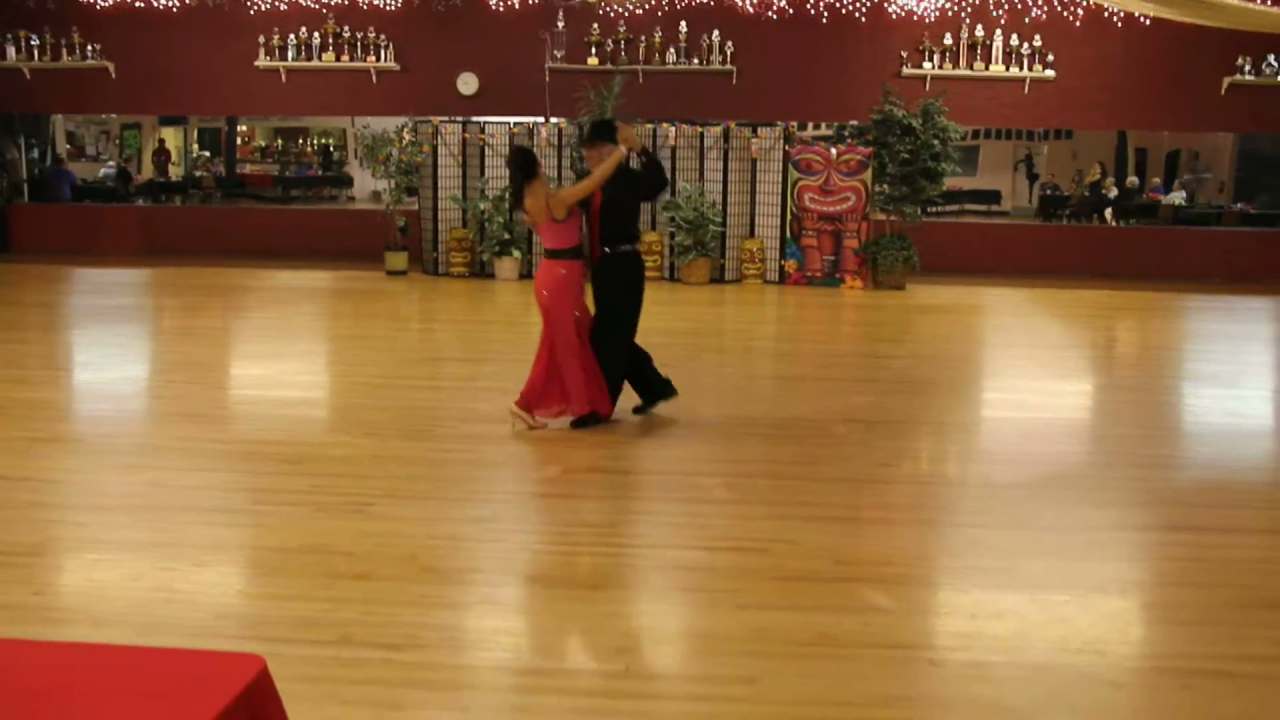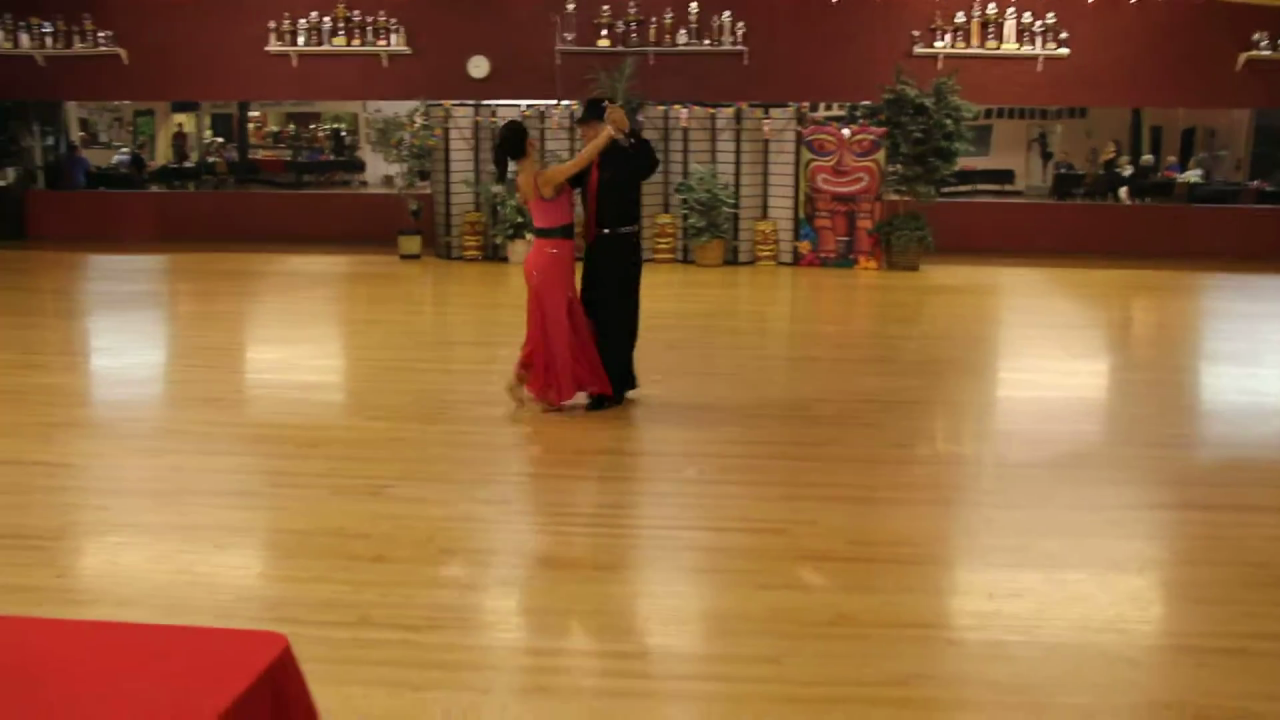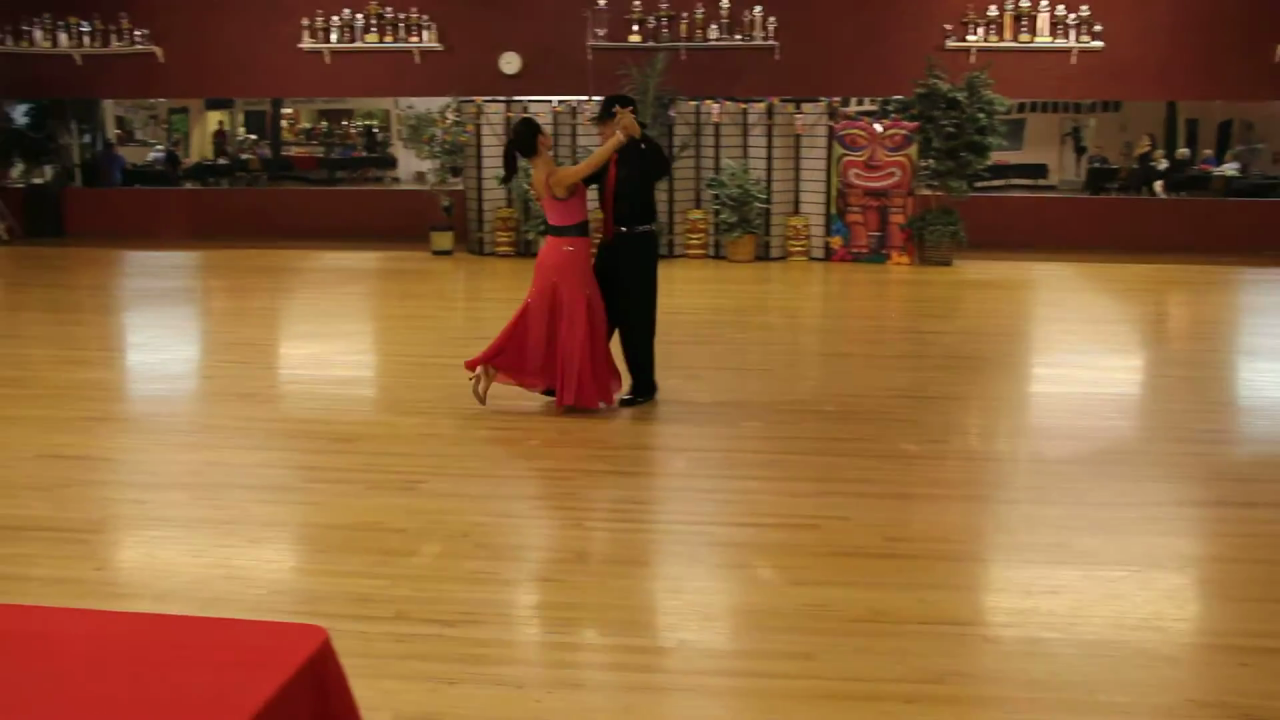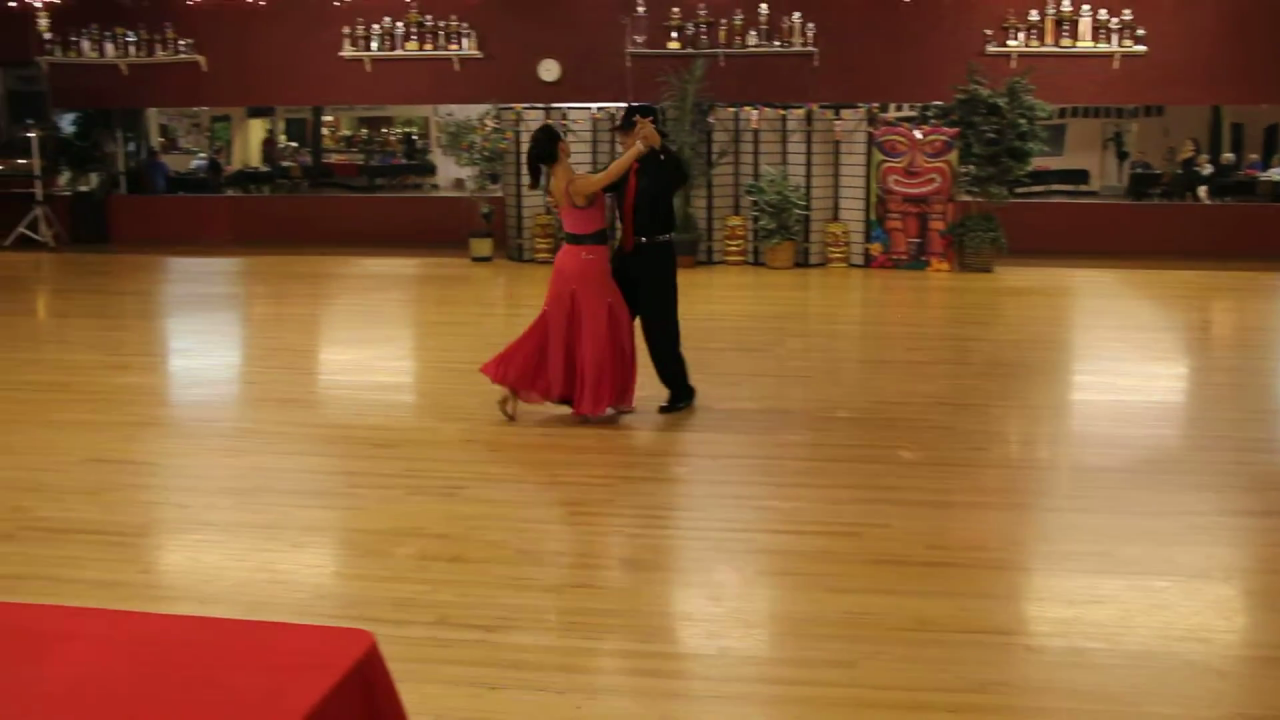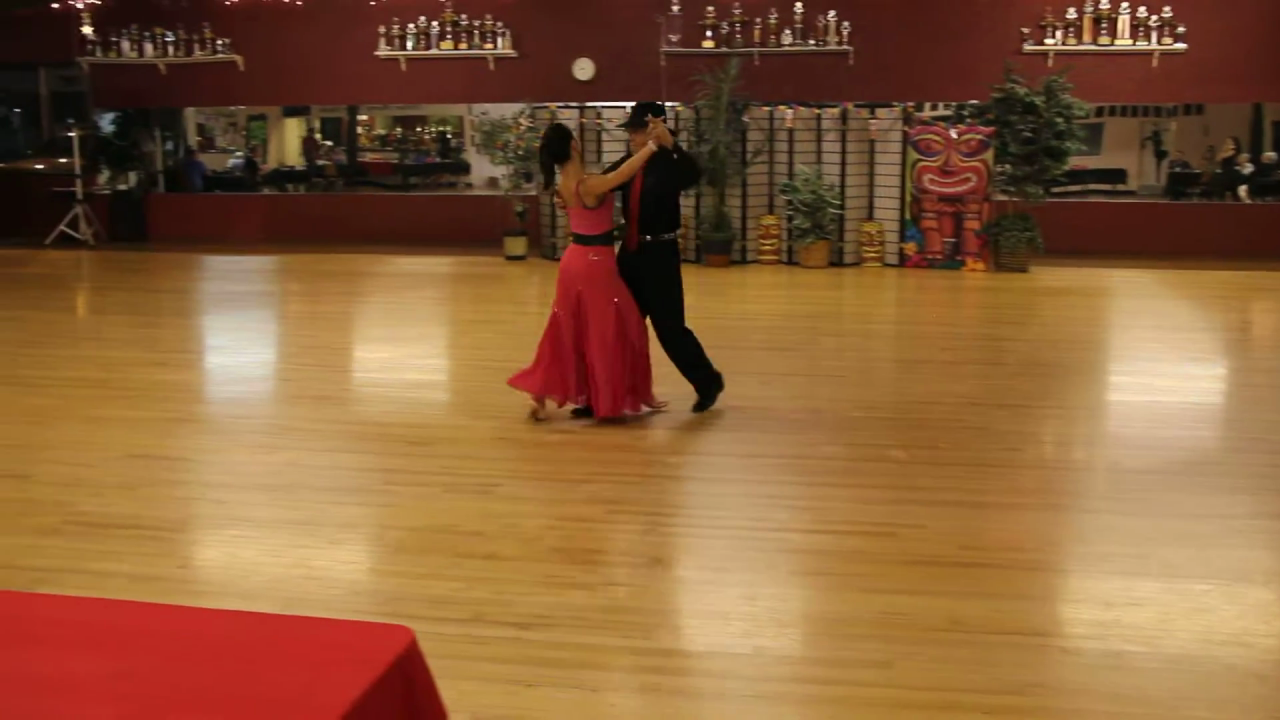
dt=0.2s
person 1, frame 1
left shoulder: (628, 178)
left elbow: (658, 183)
left wrist: (639, 150)
left hip: (623, 264)
right hip: (603, 264)
left knee: (609, 337)
right knee: (614, 335)
right ankle: (655, 387)
person 1, frame 2
left shoulder: (624, 158)
right shoulder: (589, 161)
left elbow: (649, 163)
left wrist: (627, 130)
left hip: (621, 246)
right hip: (597, 245)
left knee: (617, 318)
right knee: (593, 314)
left ankle: (612, 389)
right ankle: (621, 376)
person 1, frame 3
left shoulder: (639, 157)
right shoulder: (606, 158)
left elbow: (662, 166)
left wrist: (637, 134)
left hip: (637, 244)
right hip: (611, 243)
left knee: (635, 317)
left ankle: (644, 385)
person 1, frame 4
left shoulder: (659, 167)
right shoulder: (625, 167)
left elbow: (680, 177)
left wrist: (656, 145)
left hip: (656, 254)
right hip: (627, 252)
left knee: (659, 326)
left ankle: (681, 390)
person 1, frame 5
left shoulder: (667, 164)
right shoulder: (627, 163)
left elbow: (692, 176)
left wrist: (669, 143)
left hip: (659, 253)
right hip: (631, 250)
left knee: (669, 325)
left ankle: (708, 381)
person 2, frame 1
left shoulder: (528, 202)
right shoulder: (558, 199)
right elbow: (595, 179)
right wrist: (622, 149)
left hip: (550, 272)
right hip: (563, 275)
left knee: (577, 338)
right knee: (563, 343)
left ankle: (586, 403)
right ankle: (547, 405)
person 2, frame 2
left shoulder: (523, 179)
right shoulder: (545, 178)
right elbow: (582, 159)
right wrist: (610, 131)
left hip: (541, 254)
right hip: (554, 257)
left knee: (550, 324)
right knee: (559, 325)
left ankle: (524, 377)
right ankle: (548, 392)
person 2, frame 3
left shoulder: (540, 174)
right shoulder: (558, 177)
left elbow: (581, 176)
right elbow: (594, 162)
right wrist: (622, 134)
left hip: (554, 251)
right hip: (571, 254)
left knee: (539, 318)
right knee: (579, 322)
left ankle: (490, 367)
right ankle: (576, 393)
person 2, frame 4
left shoulder: (556, 183)
right shoulder: (578, 185)
right elbow: (613, 172)
right wrist: (641, 145)
left hip: (569, 259)
right hip: (589, 262)
left knee: (555, 327)
right knee: (605, 329)
left ankle: (513, 387)
right ankle: (597, 399)
person 2, frame 5
left shoulder: (563, 184)
right shoulder: (588, 185)
right elbow: (624, 172)
right wrist: (652, 145)
left hip: (574, 260)
right hip: (596, 263)
left knee: (566, 330)
right knee: (617, 328)
left ankle: (541, 396)
right ankle: (624, 398)
